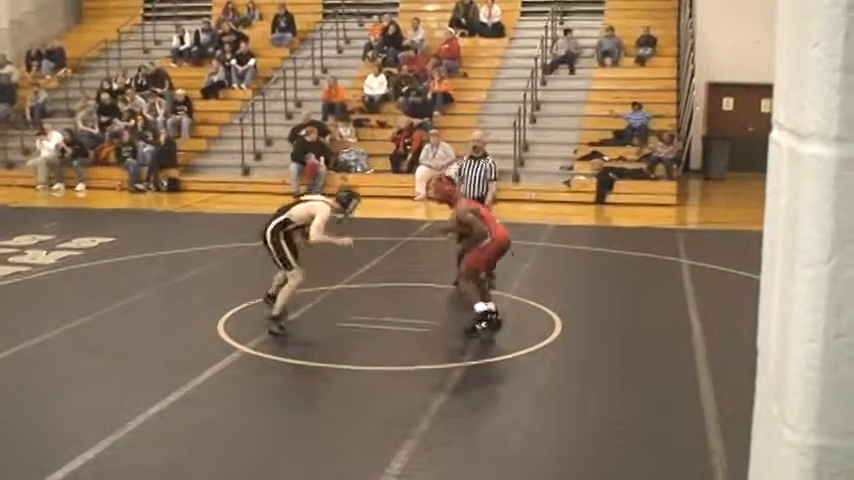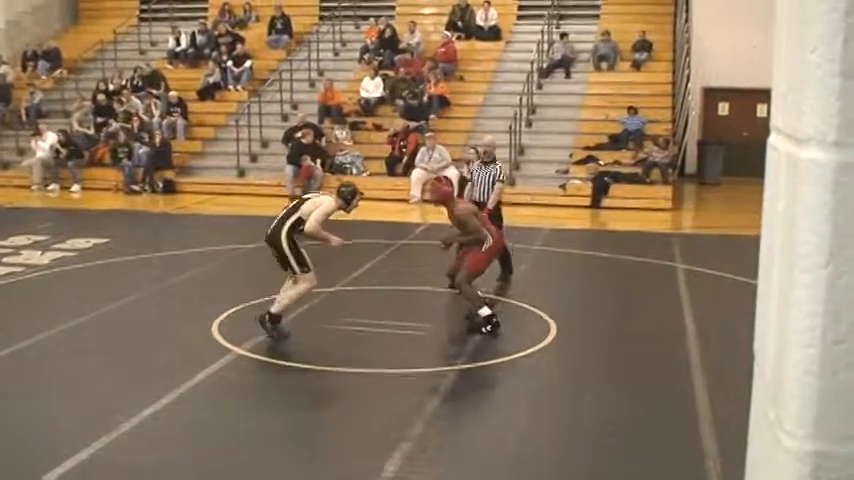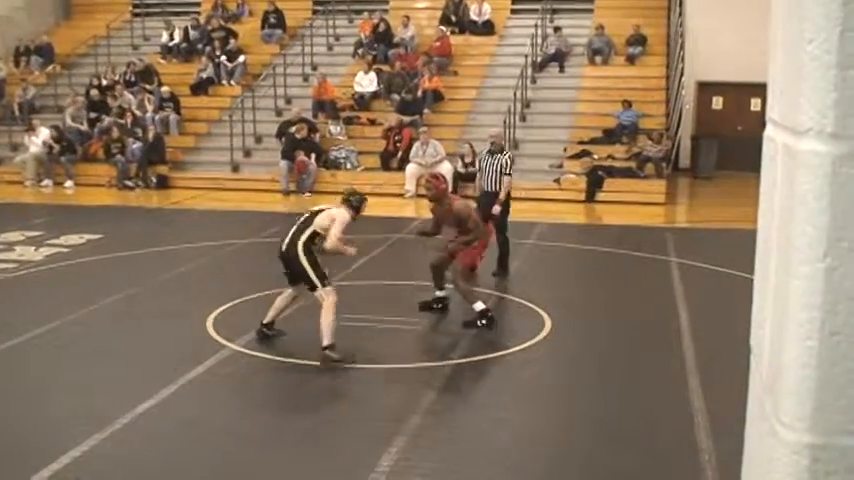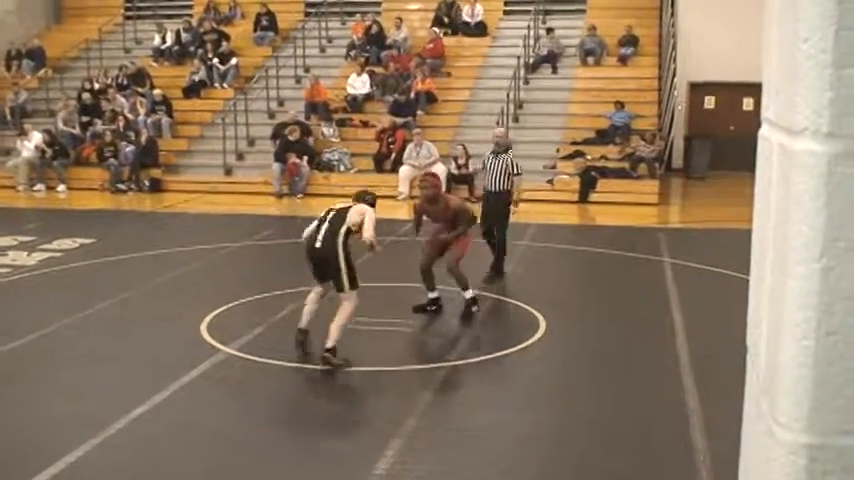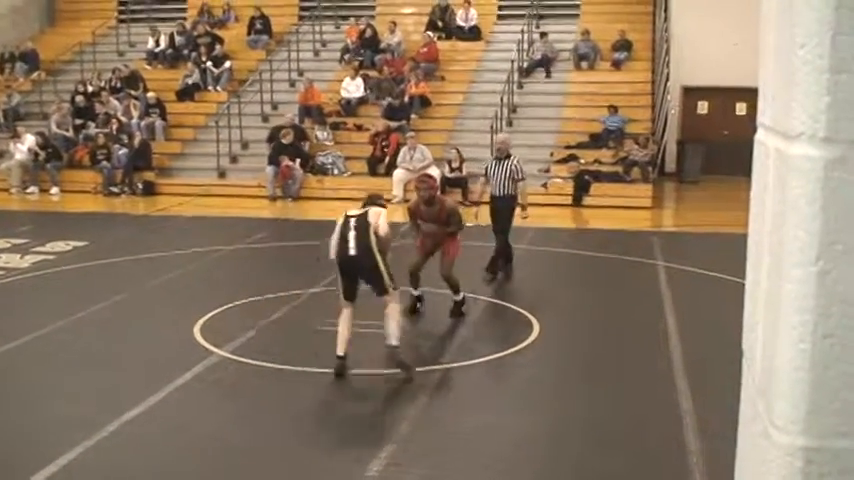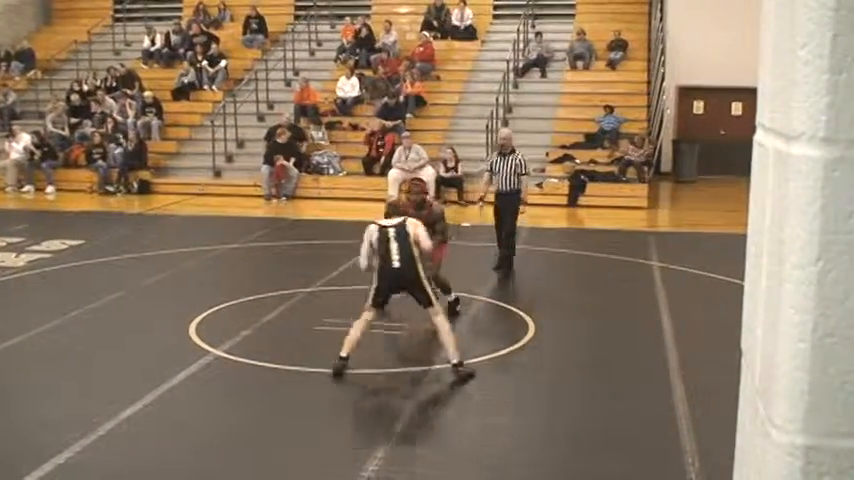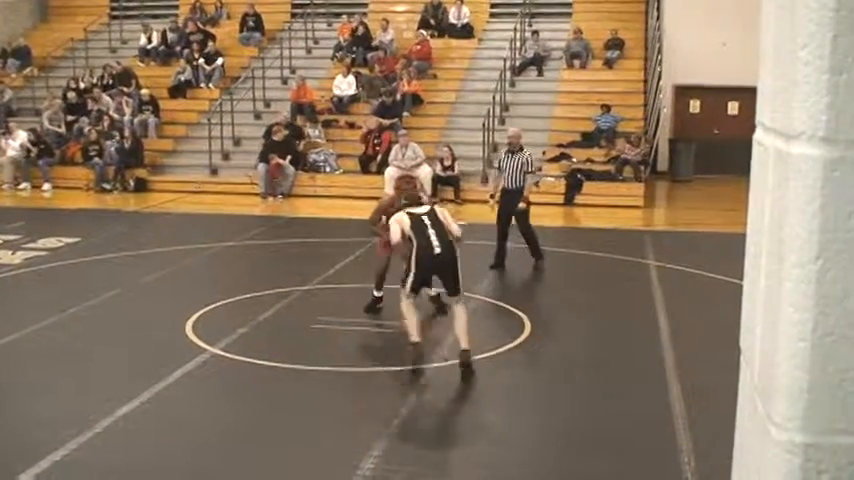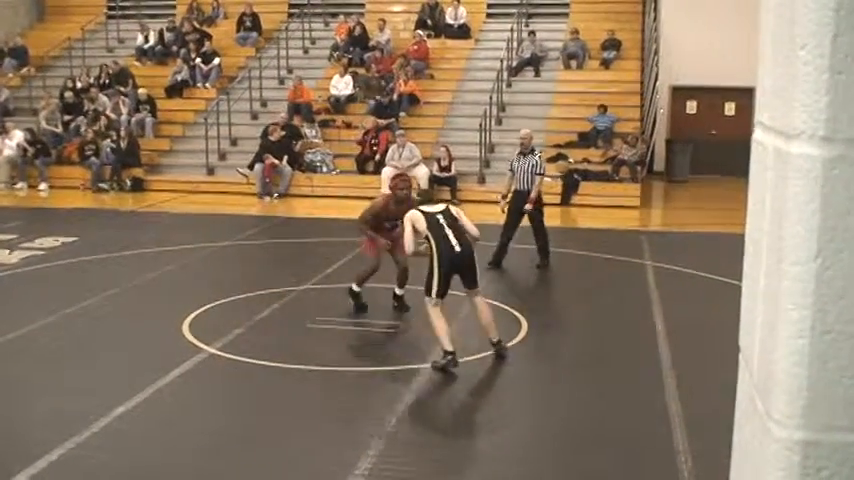
dt=0.2s
person 1, frame 1
left shoulder: (322, 202)
right shoulder: (326, 209)
right elbow: (314, 238)
right wrist: (339, 241)
left hip: (280, 231)
right hip: (274, 233)
left knee: (289, 269)
right knee: (296, 279)
left ankle: (271, 295)
right ankle: (275, 319)
person 1, frame 2
left shoulder: (322, 199)
right shoulder: (331, 203)
right elbow: (310, 228)
left wrist: (326, 237)
right wrist: (330, 239)
left hip: (276, 234)
right hip: (283, 236)
left knee: (296, 279)
right knee: (309, 283)
left ankle: (272, 320)
right ankle: (271, 316)
person 1, frame 3
left shoulder: (324, 209)
right shoulder: (344, 215)
right elbow: (329, 246)
right wrist: (346, 251)
left hip: (287, 250)
right hip: (299, 252)
left knee: (293, 289)
right knee: (330, 300)
left ankle: (265, 327)
right ankle: (328, 350)
person 1, frame 4
left shoulder: (332, 209)
right shoulder: (368, 210)
left elbow: (306, 235)
right elbow: (368, 238)
right wrist: (374, 246)
left hip: (313, 248)
right hip: (335, 249)
left knee: (322, 288)
right knee: (350, 302)
left ankle: (302, 330)
right ankle: (329, 351)
person 1, frame 5
left shoulder: (345, 218)
right shoulder: (380, 211)
left elbow: (333, 255)
right elbow: (383, 232)
right wrist: (385, 250)
left hip: (345, 261)
right hip: (368, 257)
left knee: (347, 309)
right knee: (393, 302)
left ankle: (340, 360)
right ankle: (394, 349)
person 1, frame 6
left shoulder: (372, 228)
right shoulder: (413, 223)
left elbow: (364, 265)
right elbow: (428, 247)
right wrist: (421, 259)
left hip: (386, 273)
right hip: (412, 272)
left knee: (366, 318)
right knee: (439, 317)
left ankle: (342, 360)
right ankle: (457, 367)
person 1, frame 7
left shoulder: (397, 217)
right shoulder: (437, 209)
left elbow: (395, 241)
right elbow: (457, 234)
left hip: (422, 258)
right hip: (447, 255)
left knee: (407, 300)
right knee: (457, 304)
left ankle: (416, 346)
right ankle: (465, 355)
person 1, frame 8
left shoulder: (411, 215)
right shoulder: (452, 209)
left elbow: (409, 250)
right elbow: (475, 234)
left hip: (442, 257)
right hip: (465, 253)
left knee: (433, 307)
right knee: (475, 296)
left ankle: (449, 354)
right ankle: (497, 344)
person 2, frame 1
left shoulder: (459, 211)
right shoulder: (463, 204)
left elbow: (482, 231)
left wrist: (466, 245)
right wrist: (453, 228)
left hip: (493, 241)
right hip: (501, 238)
left knee: (464, 278)
right knee: (474, 276)
left ankle: (484, 316)
right ankle: (490, 313)
person 2, frame 2
left shoulder: (460, 210)
right shoulder: (453, 208)
left elbow: (480, 236)
left wrist: (458, 240)
right wrist: (451, 238)
left hip: (488, 243)
right hip: (479, 242)
left knee: (461, 282)
right knee: (453, 273)
left ankle: (490, 320)
right ankle: (480, 302)
person 2, frame 3
left shoulder: (459, 207)
right shoulder: (436, 207)
left elbow: (480, 231)
right elbow: (436, 230)
left wrist: (458, 244)
right wrist: (425, 231)
left hip: (476, 238)
right hip: (463, 237)
left knee: (457, 278)
right knee: (436, 264)
left ankle: (484, 316)
right ankle: (440, 300)
person 2, frame 4
left shoulder: (454, 205)
right shoulder: (419, 205)
left elbow: (472, 221)
right elbow: (418, 223)
left wrist: (452, 235)
right wrist: (416, 232)
left hip: (459, 234)
right hip: (442, 232)
left knee: (451, 266)
right knee: (424, 265)
left ankle: (471, 300)
right ankle: (434, 301)
person 2, frame 5
left shoulder: (449, 206)
right shoulder: (413, 207)
left elbow: (458, 226)
right elbow: (413, 222)
left wrist: (439, 231)
right wrist: (420, 237)
left hip: (449, 236)
right hip: (429, 236)
left knee: (446, 273)
right knee: (414, 268)
left ankle: (459, 301)
right ankle: (417, 298)
person 2, frame 6
left shoulder: (436, 210)
right shoulder: (402, 206)
left elbow: (444, 236)
left hip: (434, 240)
left knee: (433, 274)
left ankle: (453, 301)
person 2, frame 7
right shoulder: (386, 204)
right elbow: (372, 224)
right wrist: (385, 236)
right hip: (389, 234)
right knee: (382, 267)
left ankle: (435, 297)
right ankle: (377, 297)
person 2, frame 8
left shoulder: (411, 202)
right shoulder: (380, 204)
right elbow: (361, 222)
right wrist: (377, 239)
left hip: (394, 234)
right hip: (375, 233)
left knee: (403, 266)
right knee: (374, 266)
left ankle: (398, 297)
right ankle: (355, 290)
person 3, frame 1
left shoulder: (490, 163)
right shoulder: (463, 162)
left elbow: (492, 188)
right elbow: (457, 183)
left wrist: (487, 208)
left hip: (481, 204)
person 3, frame 2
left shoulder: (498, 168)
right shoulder: (476, 166)
left elbow: (496, 191)
right elbow: (469, 187)
left wrist: (487, 211)
left hip: (492, 208)
right hip: (475, 207)
left ankle: (506, 271)
person 3, frame 3
left shoulder: (506, 158)
right shoulder: (483, 155)
left elbow: (506, 183)
left wrist: (499, 204)
right wrist: (479, 198)
left hip: (499, 199)
right hip: (484, 197)
left knee: (500, 234)
left ankle: (502, 268)
person 3, frame 4
left shoulder: (510, 158)
right shoulder: (488, 155)
left elbow: (516, 182)
left wrist: (514, 202)
right wrist: (482, 196)
left hip: (503, 197)
right hip: (489, 196)
left knee: (499, 233)
right knee: (485, 230)
left ankle: (497, 270)
right ankle: (499, 257)
person 3, frame 5
left shoulder: (514, 163)
right shoulder: (490, 162)
left elbow: (521, 186)
right elbow: (483, 183)
left wrist: (523, 207)
right wrist: (477, 203)
left hip: (508, 201)
right hip: (494, 200)
left knee: (501, 234)
right knee: (498, 233)
left ankle: (492, 269)
right ankle: (507, 263)
person 3, frame 6
left shoulder: (518, 158)
right shoulder: (494, 157)
left elbow: (523, 181)
right elbow: (487, 179)
left wrist: (523, 202)
right wrist: (481, 199)
left hip: (513, 197)
right hip: (499, 196)
left knee: (509, 229)
right knee: (499, 230)
left ankle: (507, 262)
right ankle: (503, 262)
person 3, frame 7
left shoulder: (526, 156)
right shoulder: (503, 155)
left elbow: (529, 180)
right elbow: (497, 176)
left wrist: (524, 200)
right wrist: (492, 196)
left hip: (519, 194)
right hip: (505, 194)
left knee: (524, 227)
right knee: (501, 227)
left ankle: (538, 256)
right ankle: (499, 261)
person 3, frame 8
left shoulder: (537, 158)
right shoulder: (516, 157)
left elbow: (538, 182)
right elbow: (510, 178)
left wrist: (531, 202)
right wrist: (504, 198)
left hip: (532, 196)
right hip: (517, 195)
left knee: (538, 229)
right knee: (508, 227)
left ankle: (544, 258)
right ankle: (498, 259)
